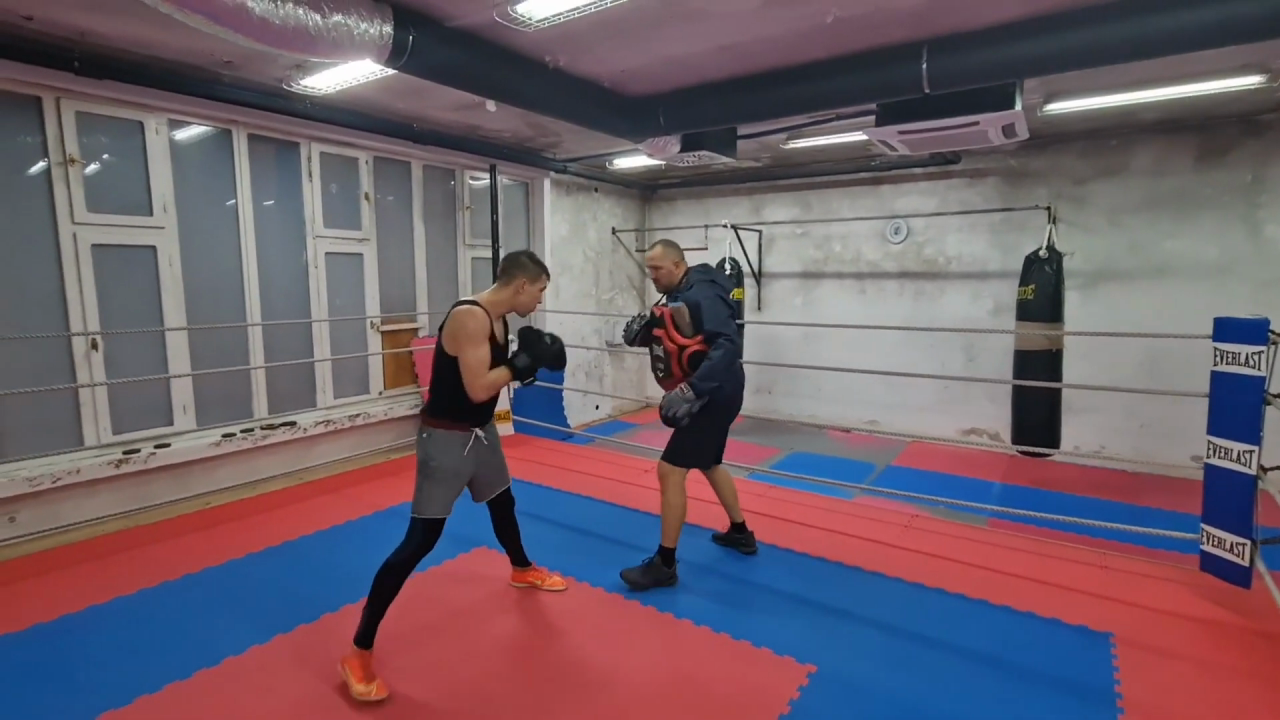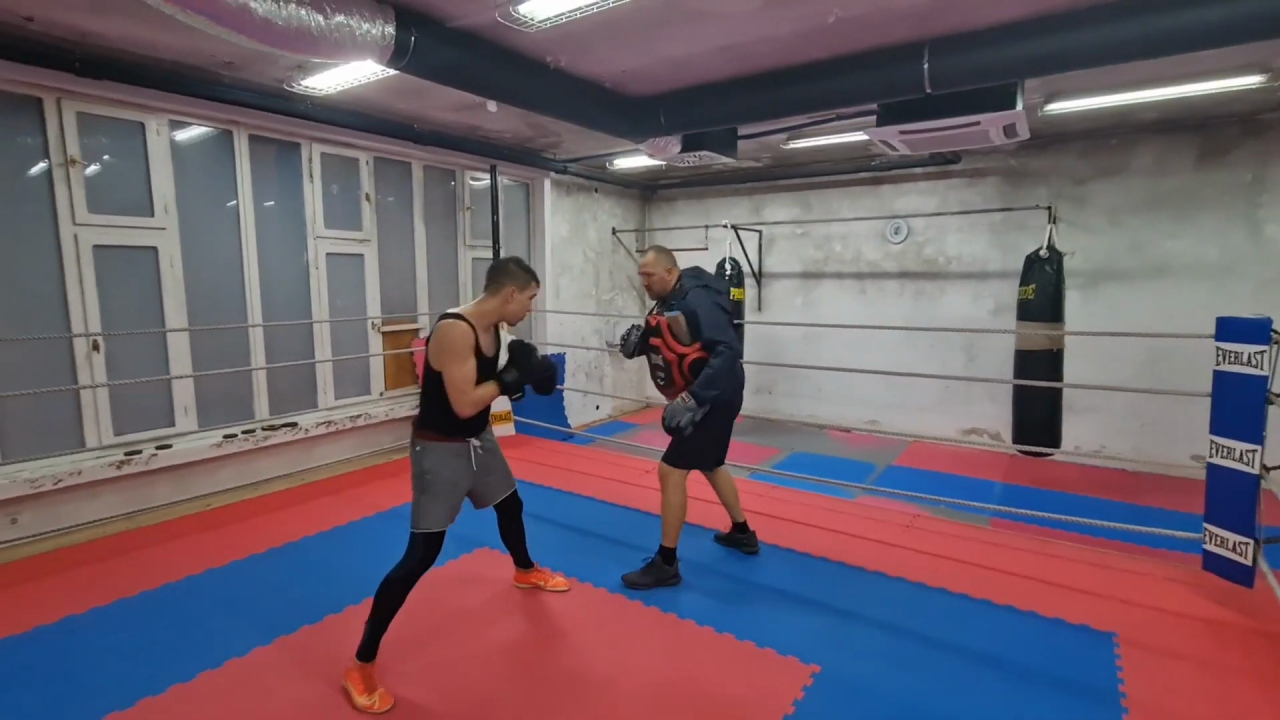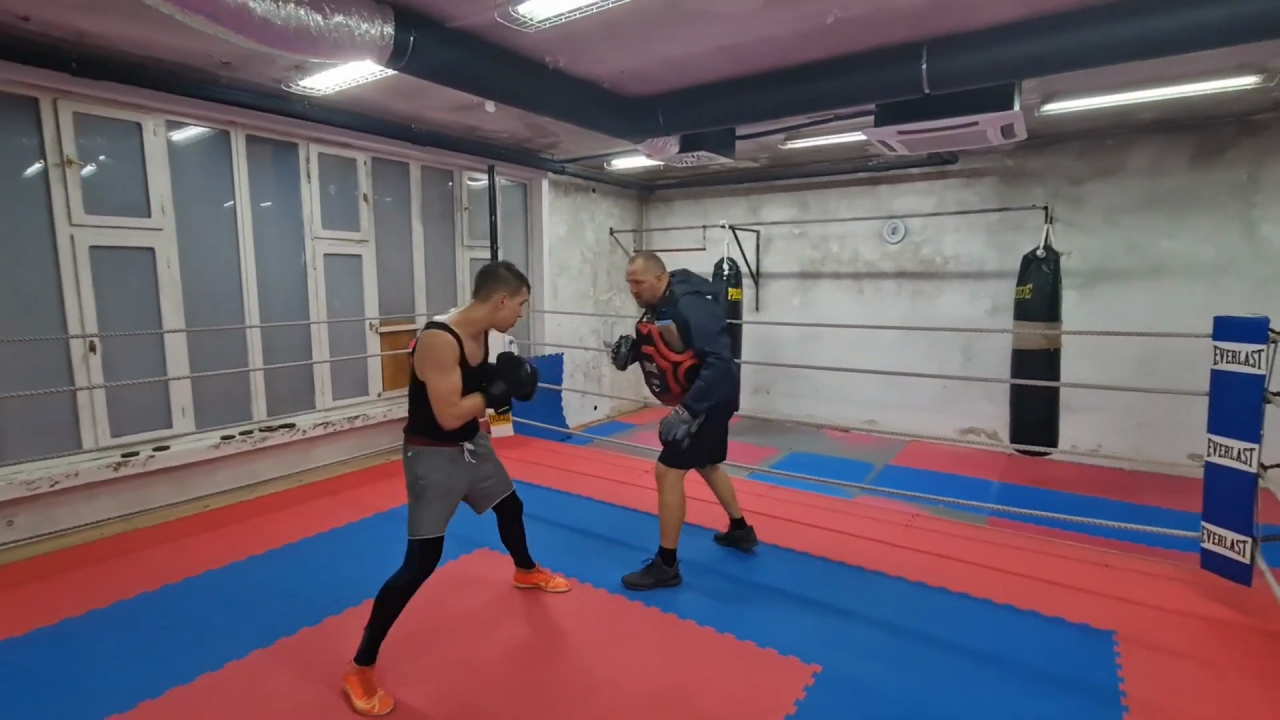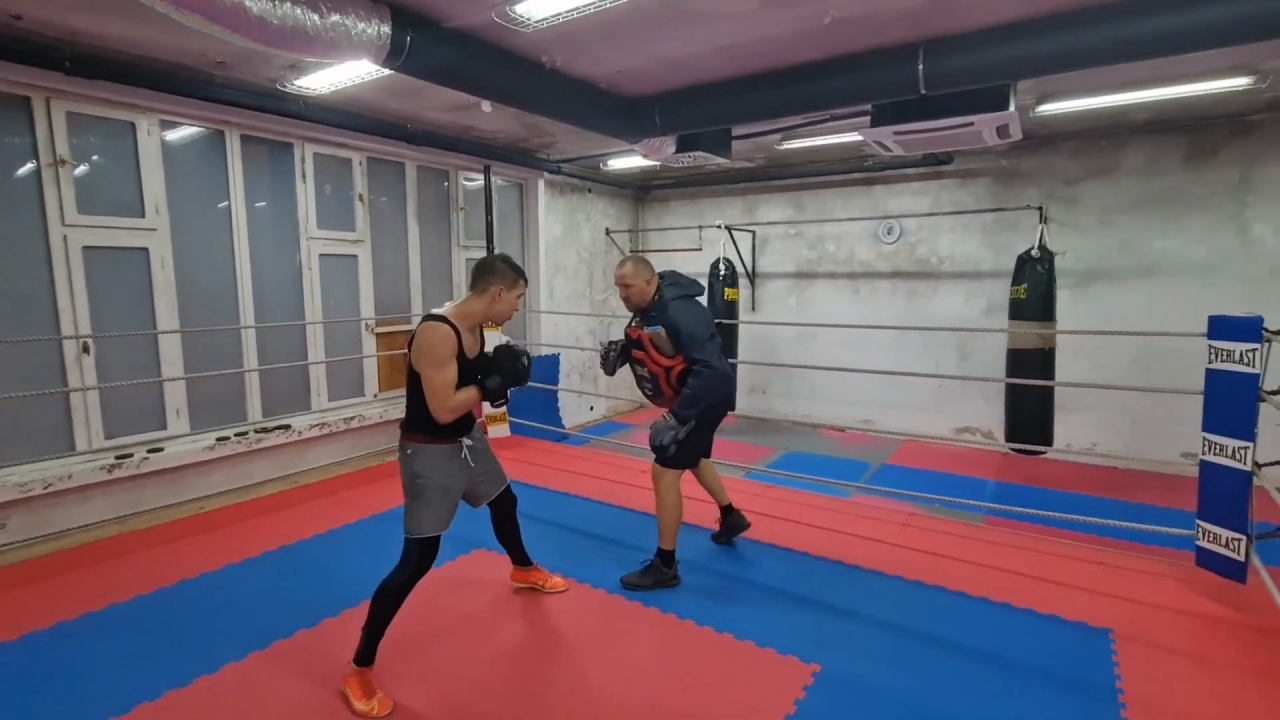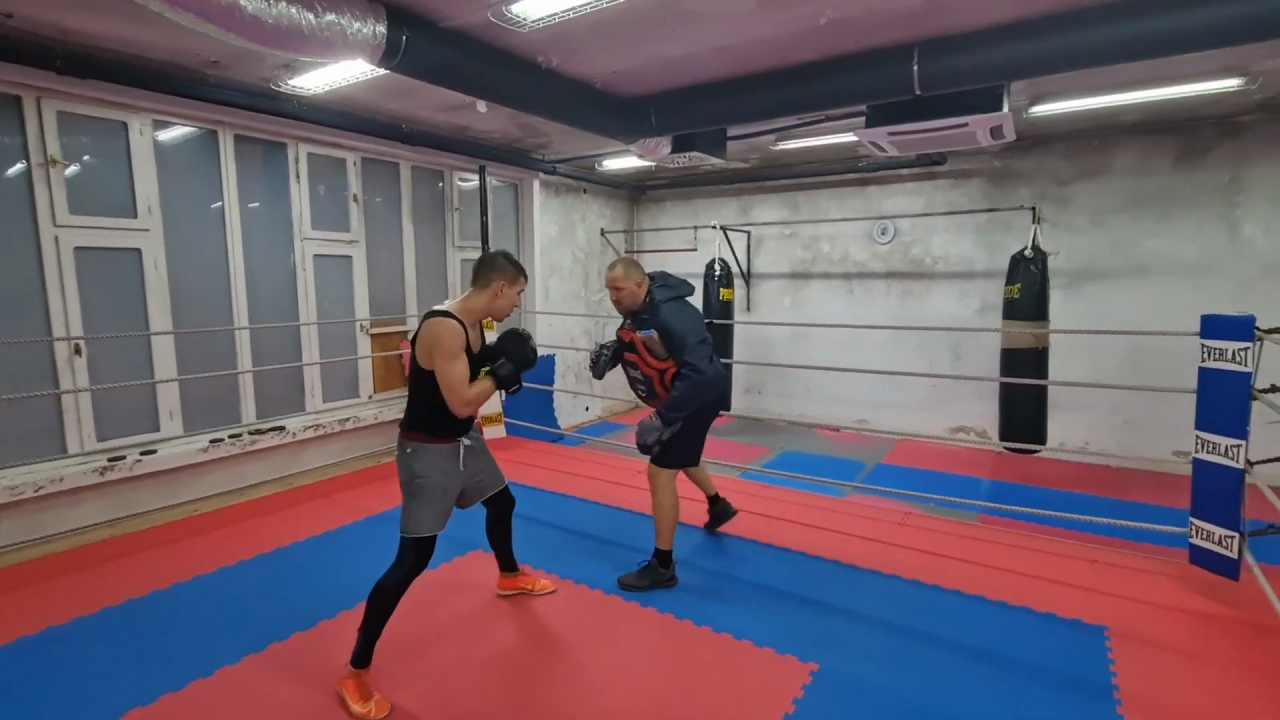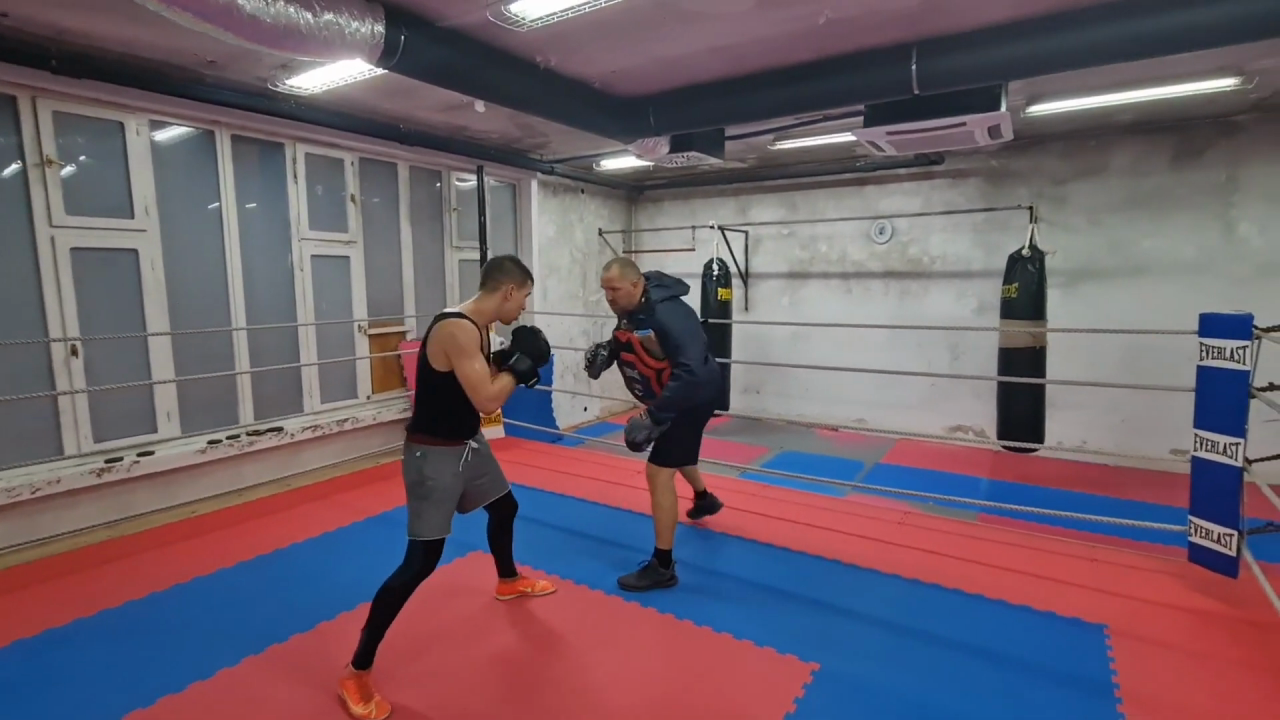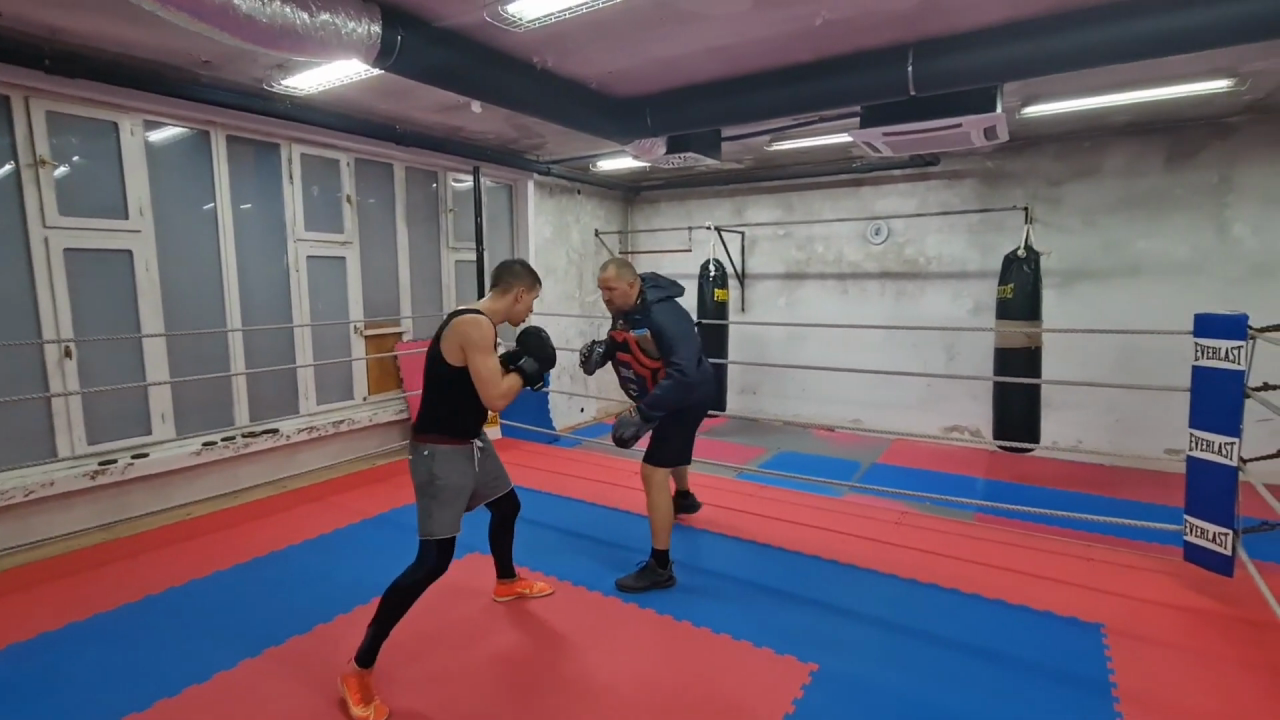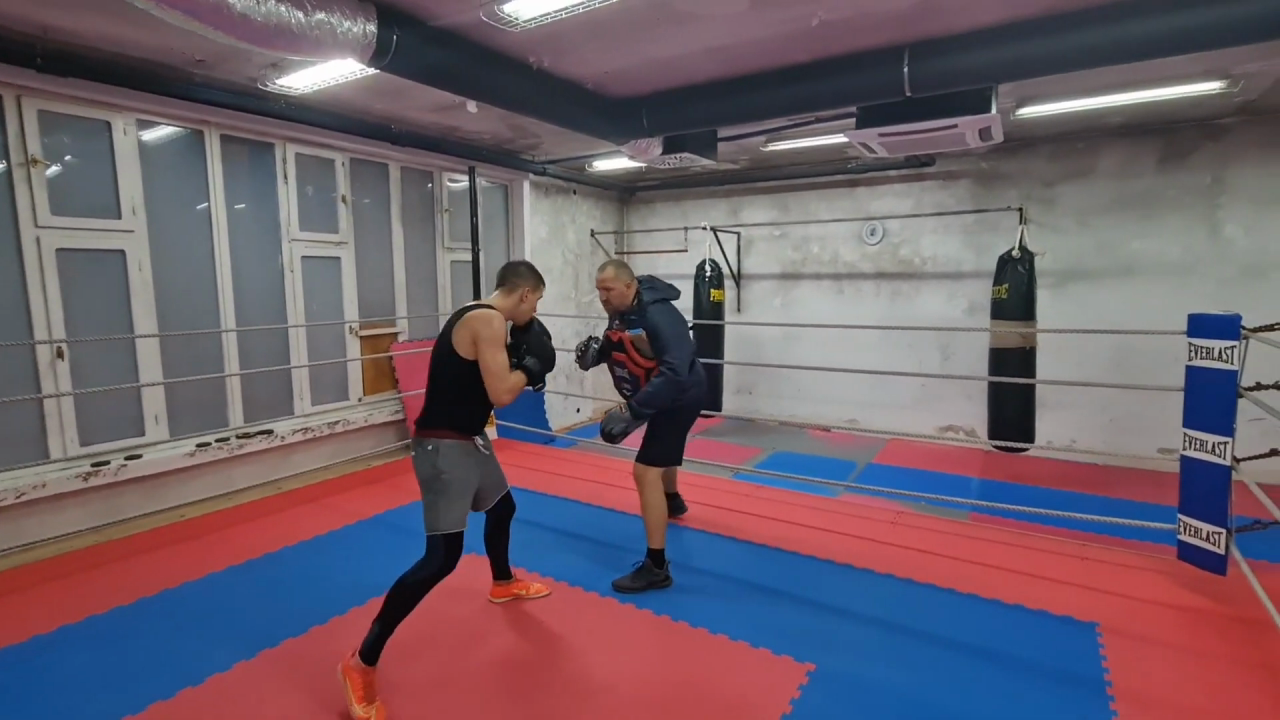
dt=0.1s
person 1, frame 1
left shoulder: (499, 317)
right shoulder: (468, 317)
right elbow: (478, 388)
left wrist: (534, 357)
right wrist: (524, 362)
left hip: (481, 431)
right hip: (446, 436)
left knee: (503, 501)
right knee: (420, 540)
left ankle: (522, 570)
right ankle: (359, 652)
person 1, frame 2
left shoulder: (491, 327)
right shoulder: (454, 330)
right elbow: (465, 402)
left wrist: (527, 370)
right wrist: (513, 376)
left hip: (477, 440)
right hip: (439, 449)
left knee: (510, 504)
right knee: (422, 555)
left ankle: (526, 571)
right ankle: (361, 664)
person 1, frame 3
left shoulder: (480, 333)
right shoulder: (439, 339)
right elbow: (448, 415)
left wrist: (507, 381)
right wrist: (499, 389)
left hip: (471, 444)
right hip: (432, 454)
left knee: (510, 505)
right knee: (421, 562)
left ankle: (527, 571)
right ankle: (360, 668)
person 1, frame 4
left shoulder: (474, 326)
right shoulder: (437, 332)
right elbow: (443, 409)
left wrist: (502, 373)
right wrist: (495, 382)
left hip: (468, 440)
right hip: (429, 452)
left knee: (504, 501)
right knee: (417, 560)
left ankle: (524, 569)
right ankle: (359, 669)
person 1, frame 5
left shoulder: (470, 322)
right shoulder: (443, 328)
right elbow: (462, 403)
left wrist: (500, 361)
right wrist: (506, 367)
left hip: (464, 441)
right hip: (427, 449)
left knee: (502, 501)
right knee: (413, 559)
left ankle: (510, 576)
right ankle: (356, 671)
person 1, frame 6
left shoulder: (478, 324)
right shoulder: (456, 329)
right elbow: (487, 401)
left wrist: (510, 363)
right wrist: (523, 365)
left hip: (468, 443)
right hip: (434, 453)
left knee: (504, 506)
right knee: (421, 562)
left ankle: (509, 580)
right ankle: (357, 672)
person 1, frame 7
left shoulder: (479, 323)
right shoulder: (473, 327)
right elbow: (496, 398)
left wrist: (520, 363)
right wrist: (530, 365)
left hip: (469, 443)
right hip: (439, 451)
left knee: (508, 504)
right knee: (433, 561)
left ankle: (507, 582)
right ankle: (359, 669)
person 1, frame 8
left shoulder: (482, 318)
right shoulder: (486, 320)
right elbow: (500, 394)
left wrist: (519, 359)
right wrist: (532, 364)
left hip: (469, 439)
right hip: (443, 446)
left knee: (503, 507)
right knee: (441, 558)
left ankle: (503, 583)
right ankle: (362, 663)
person 2, frame 1
left shoulder: (703, 296)
right shoulder: (677, 296)
left elbow: (728, 346)
right elbow: (675, 341)
left wrist: (692, 391)
right wrist: (645, 332)
left hip: (712, 396)
right hip: (707, 394)
left knee: (670, 470)
right knee: (709, 463)
left ankle: (664, 564)
right ankle: (740, 532)
person 2, frame 2
left shoulder: (699, 302)
right shoulder: (670, 302)
left elbow: (727, 352)
right elbow: (671, 346)
left wrist: (693, 399)
right wrist: (642, 341)
left hip: (714, 399)
right hip: (707, 398)
left knee: (671, 471)
right knee: (710, 465)
left ankle: (666, 563)
right ankle: (742, 533)
person 2, frame 3
left shoulder: (691, 308)
right shoulder: (658, 306)
left elbow: (719, 362)
right elbow: (660, 348)
left wrist: (689, 411)
right wrist: (632, 348)
left hip: (711, 397)
right hip: (698, 396)
left knee: (668, 471)
right knee: (707, 464)
left ankle: (666, 565)
right ankle: (740, 529)
person 2, frame 4
left shoulder: (681, 312)
right shoulder: (647, 309)
left elbow: (708, 368)
right elbow: (648, 350)
left wrist: (677, 418)
right wrist: (621, 352)
left hip: (705, 398)
right hip: (690, 399)
left knee: (664, 472)
right knee: (693, 458)
left ankle: (665, 566)
right ankle: (731, 517)
person 2, frame 5
left shoulder: (673, 315)
right shoulder: (636, 311)
left elbow: (697, 372)
right elbow: (635, 347)
left wrist: (663, 418)
right wrist: (612, 353)
left hip: (699, 396)
right hip: (680, 395)
left knee: (661, 472)
right knee: (682, 454)
left ankle: (663, 566)
right ankle: (717, 505)
person 2, frame 6
left shoulder: (669, 315)
right shoulder: (631, 310)
left elbow: (691, 373)
right elbow: (629, 347)
left wrist: (654, 418)
right wrist: (607, 352)
left hip: (695, 396)
right hip: (676, 395)
left knee: (659, 471)
right knee: (674, 452)
left ankle: (662, 567)
right ankle: (704, 498)
person 2, frame 7
left shoulder: (665, 316)
right shoulder: (625, 312)
left elbow: (681, 374)
right elbow: (624, 347)
left wrist: (642, 415)
right wrist: (602, 351)
left hip: (687, 396)
right hip: (667, 396)
left knee: (653, 472)
right knee: (668, 450)
left ankle: (660, 567)
right ankle: (684, 497)
person 2, frame 8
left shoulder: (659, 317)
right shoulder: (621, 312)
left elbow: (674, 373)
right elbow: (619, 347)
left wrist: (632, 412)
right wrist: (597, 349)
left hip: (680, 397)
right hip: (660, 397)
left knee: (646, 471)
right knee: (660, 452)
left ankle: (656, 567)
right ankle: (673, 499)
